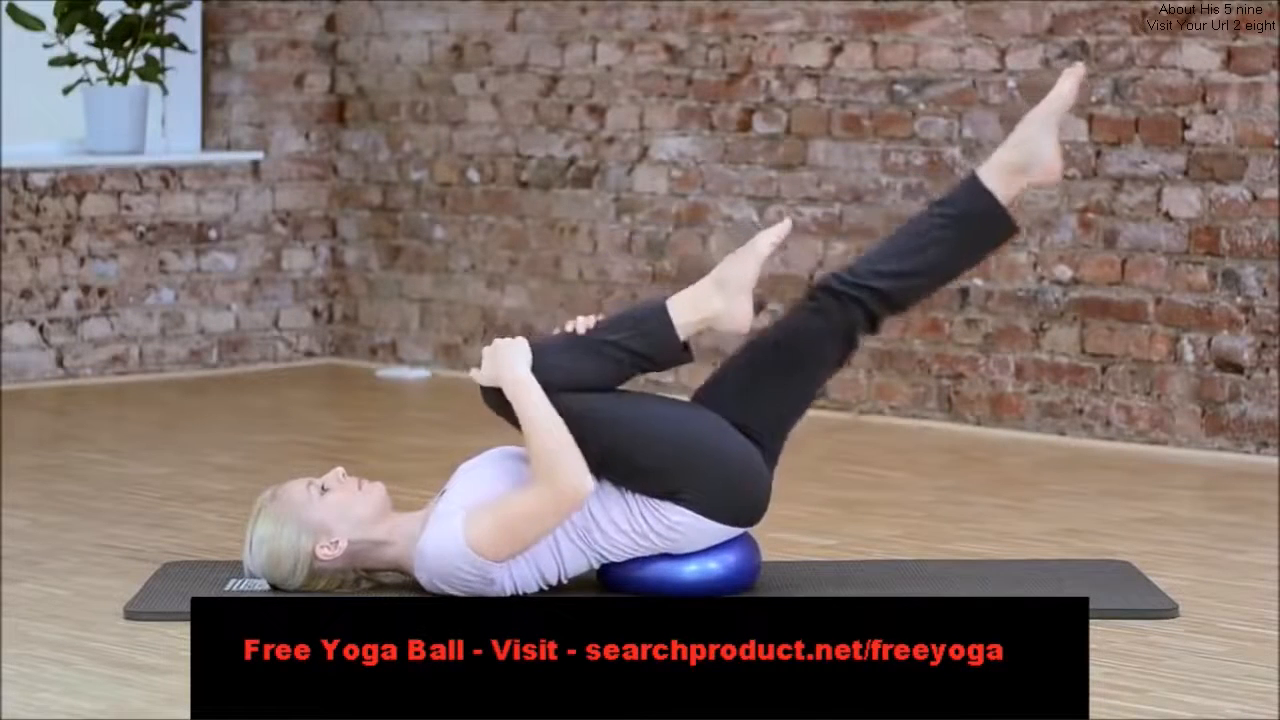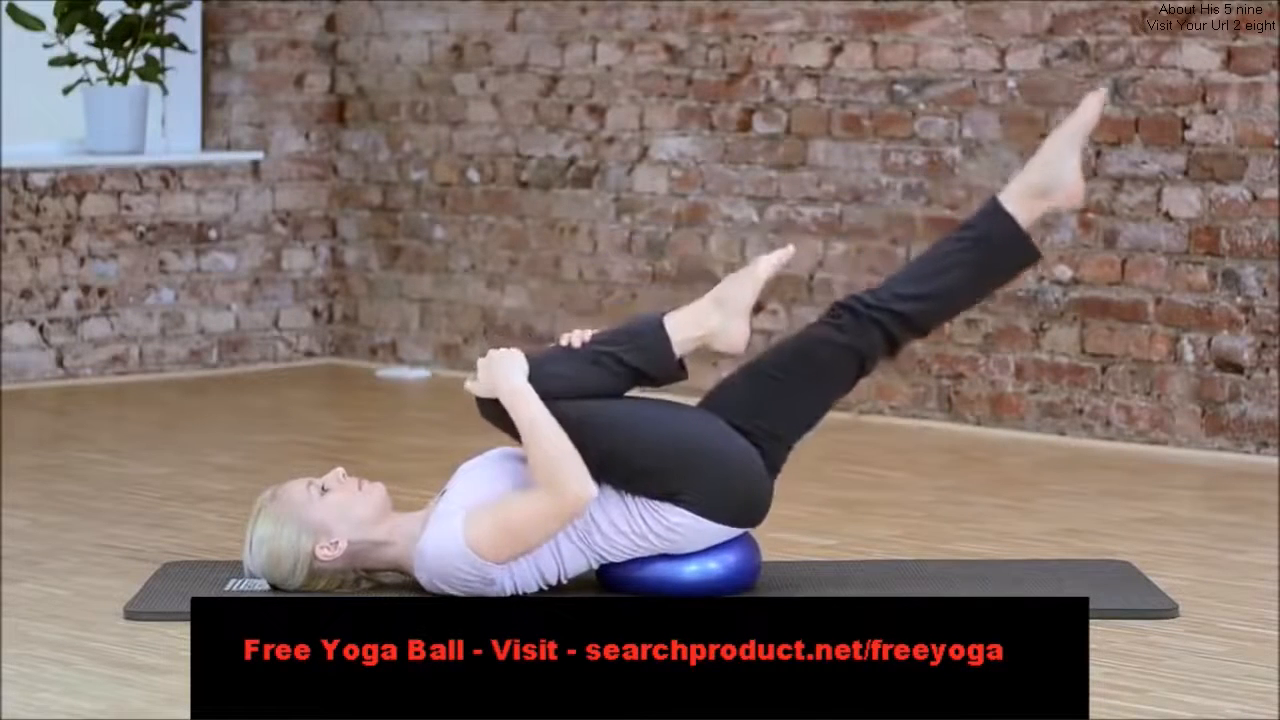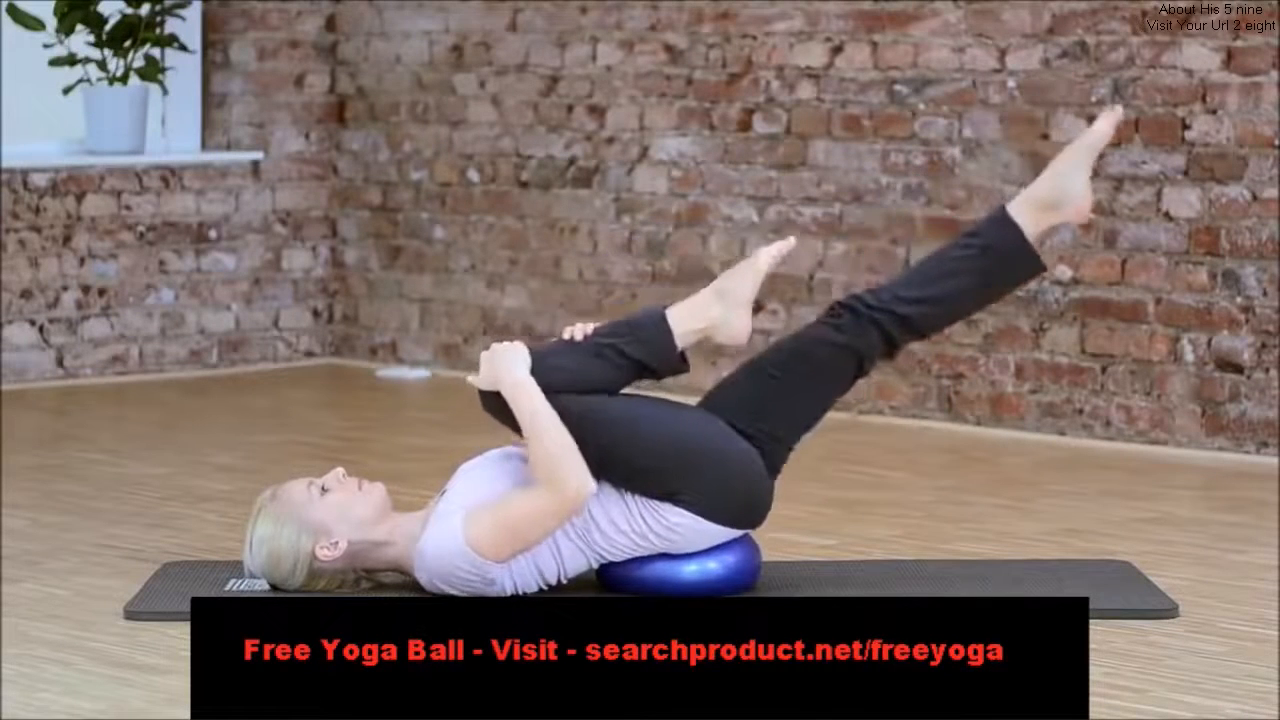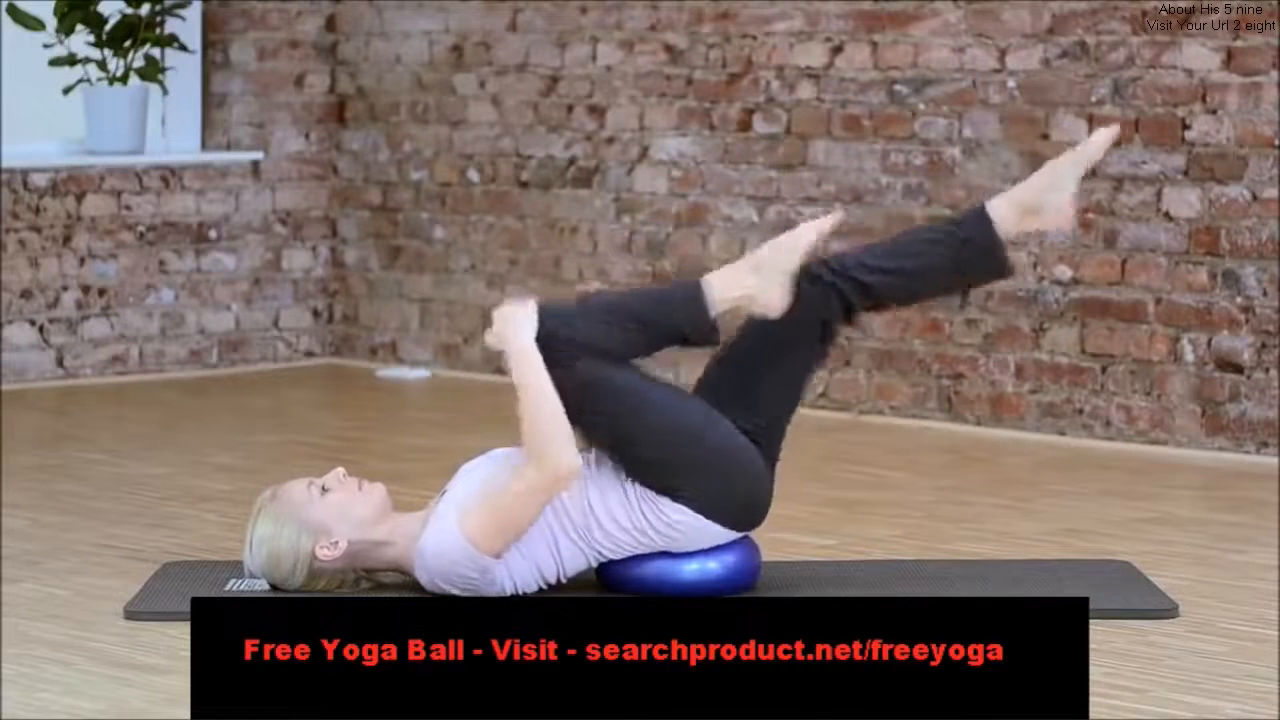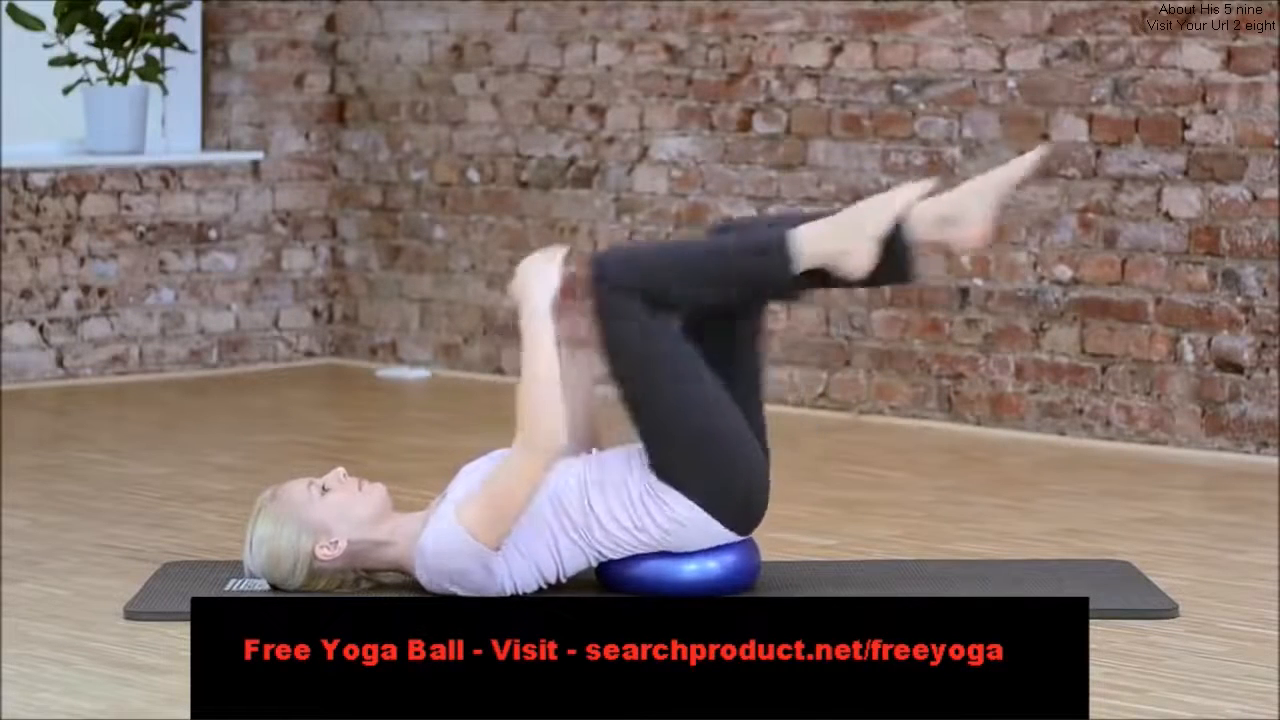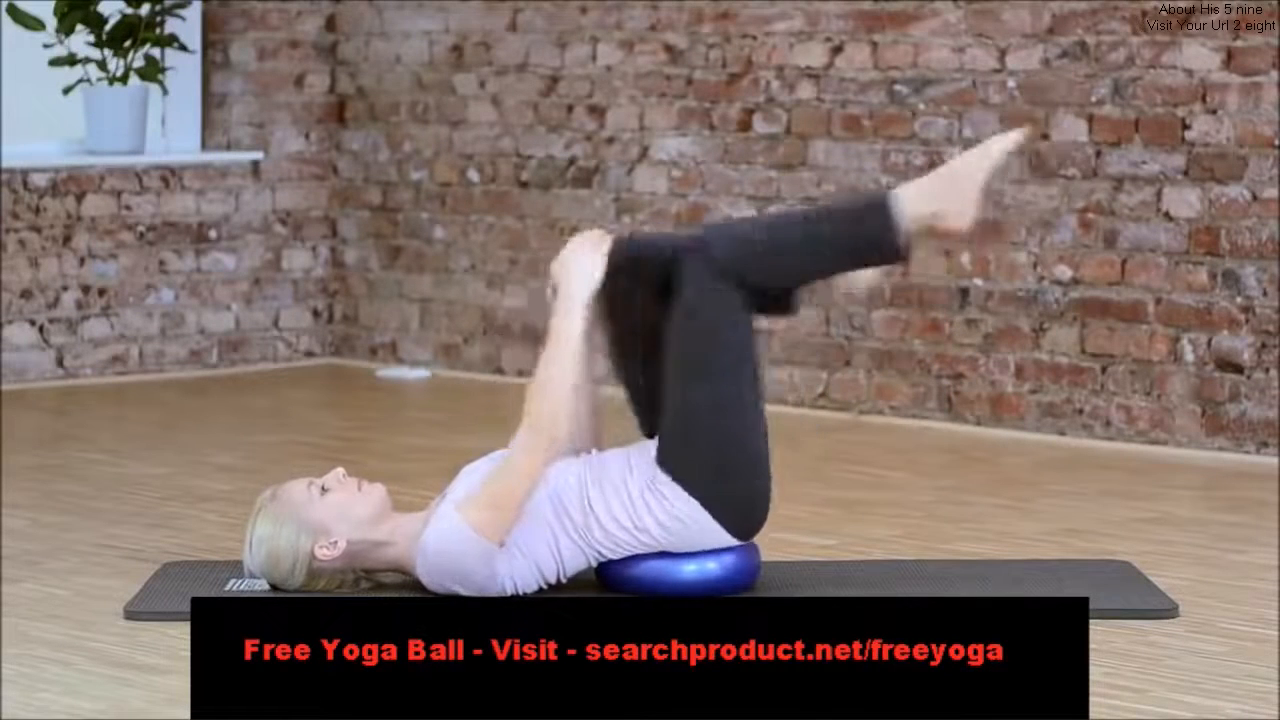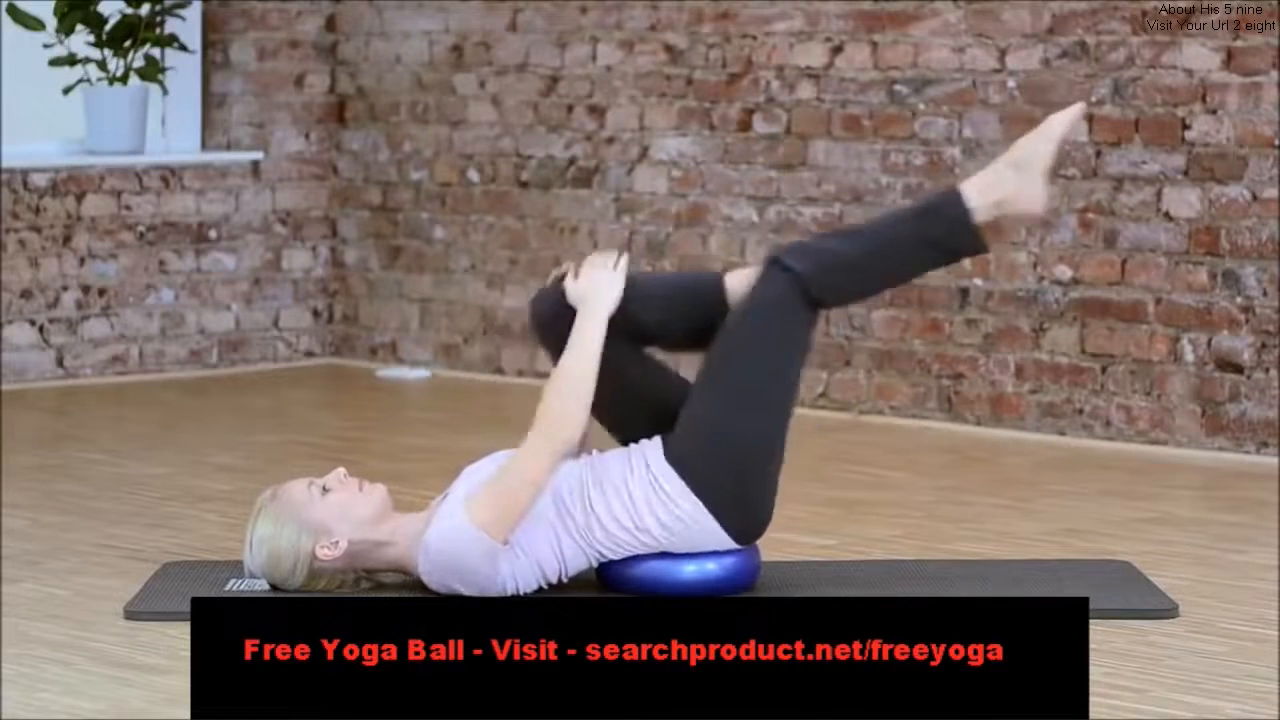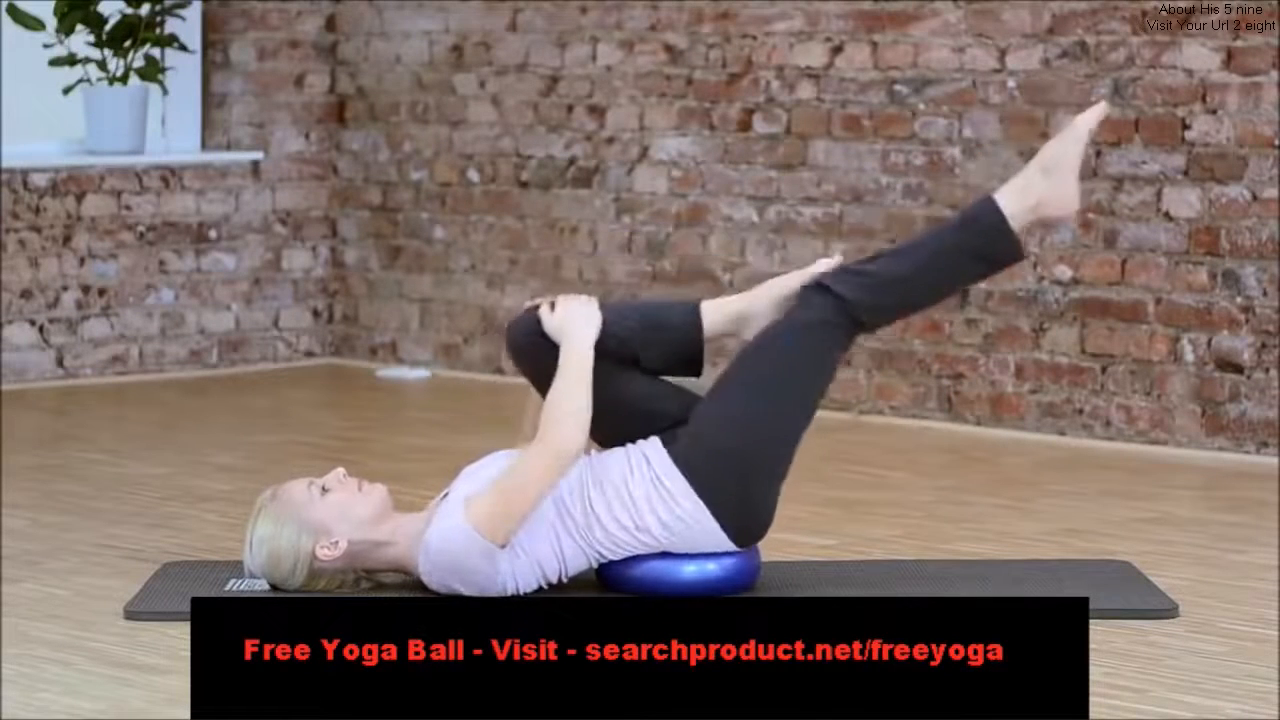
dt=0.2s
person 1, frame 1
left shoulder: (443, 521)
right shoulder: (447, 554)
right elbow: (571, 490)
left wrist: (567, 366)
right wrist: (520, 379)
left hip: (706, 472)
right hip: (713, 489)
right knee: (515, 379)
left ankle: (1007, 172)
right ankle: (699, 308)
person 1, frame 2
left shoulder: (447, 521)
right shoulder: (448, 553)
right elbow: (572, 494)
left wrist: (568, 379)
right wrist: (519, 388)
left hip: (708, 469)
right hip: (713, 488)
right knee: (507, 388)
left ankle: (1028, 195)
right ankle: (697, 324)
person 1, frame 3
left shoulder: (447, 523)
right shoulder: (447, 555)
right elbow: (570, 491)
left wrist: (567, 372)
right wrist: (516, 382)
left hip: (710, 470)
right hip: (713, 491)
right knee: (507, 379)
left ankle: (1034, 212)
right ankle: (696, 317)
person 1, frame 4
left shoulder: (444, 523)
right shoulder: (447, 553)
right elbow: (559, 467)
left wrist: (555, 347)
right wrist: (523, 348)
left hip: (705, 477)
right hip: (711, 492)
left knee: (825, 285)
right knee: (540, 336)
left ankle: (1015, 214)
right ankle: (729, 290)
person 1, frame 5
left shoulder: (439, 523)
right shoulder: (447, 553)
left elbow: (571, 448)
right elbow: (543, 450)
left wrist: (566, 337)
right wrist: (535, 314)
left hip: (689, 484)
right hip: (710, 494)
left knee: (741, 252)
right knee: (618, 274)
left ankle: (935, 220)
right ankle: (826, 240)
person 1, frame 6
left shoulder: (441, 522)
right shoulder: (449, 552)
left elbow: (568, 457)
right elbow: (546, 440)
left wrist: (576, 328)
right wrist: (573, 299)
left hip: (673, 482)
right hip: (706, 499)
left knee: (637, 266)
right knee: (715, 259)
right ankle: (909, 211)
person 1, frame 7
left shoulder: (444, 524)
right shoulder: (453, 551)
left elbow: (559, 460)
right elbow: (554, 440)
left wrist: (584, 310)
right wrist: (599, 313)
left hip: (669, 472)
right hip: (708, 499)
left knee: (559, 308)
right knee: (795, 277)
left ankle: (748, 295)
right ankle: (984, 199)
person 1, frame 8
left shoulder: (447, 520)
right shoulder: (451, 550)
left elbow: (547, 461)
right elbow: (559, 450)
left wrist: (567, 339)
right wrist: (581, 341)
left hip: (670, 467)
right hip: (711, 498)
left knee: (535, 334)
right knee: (833, 302)
left ankle: (745, 315)
right ankle: (1020, 203)
